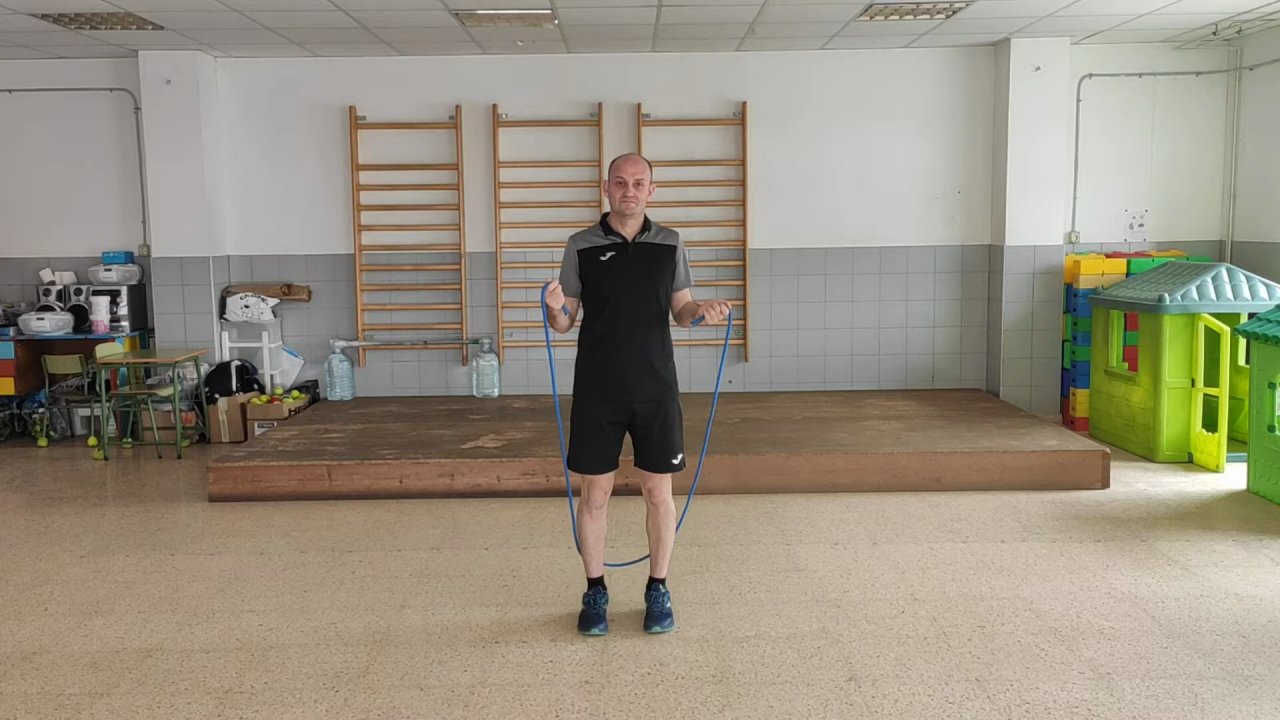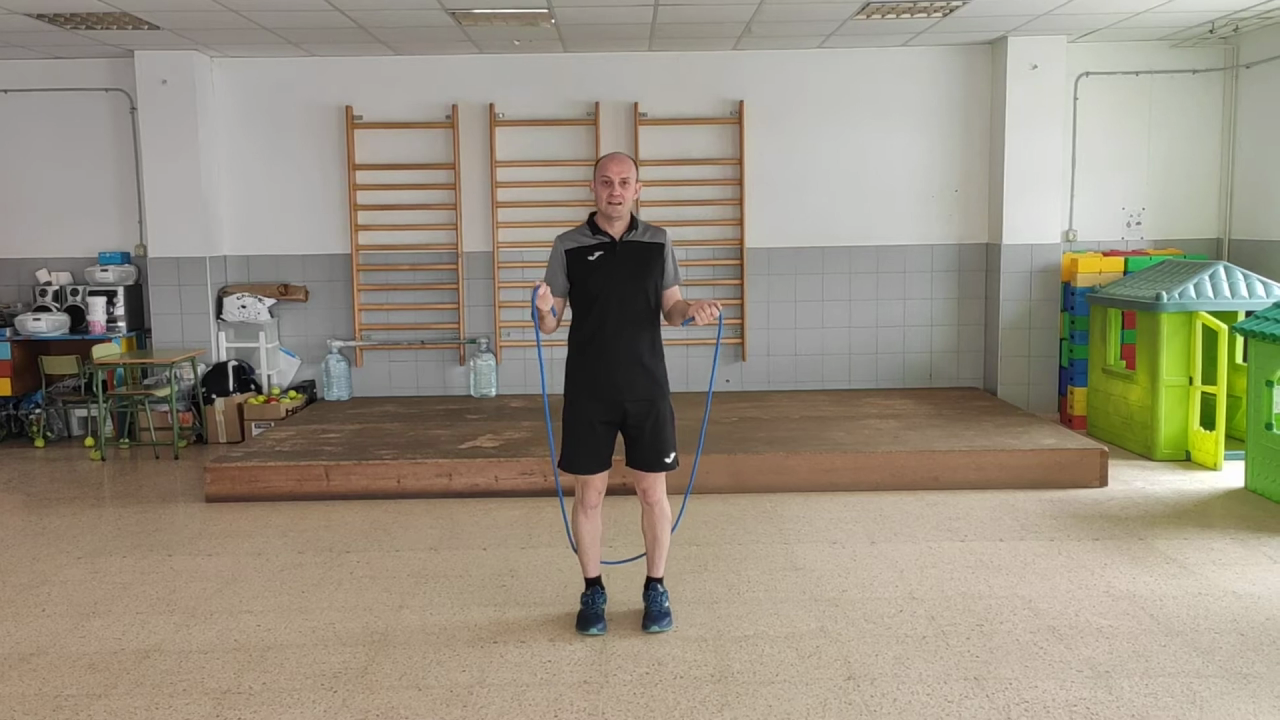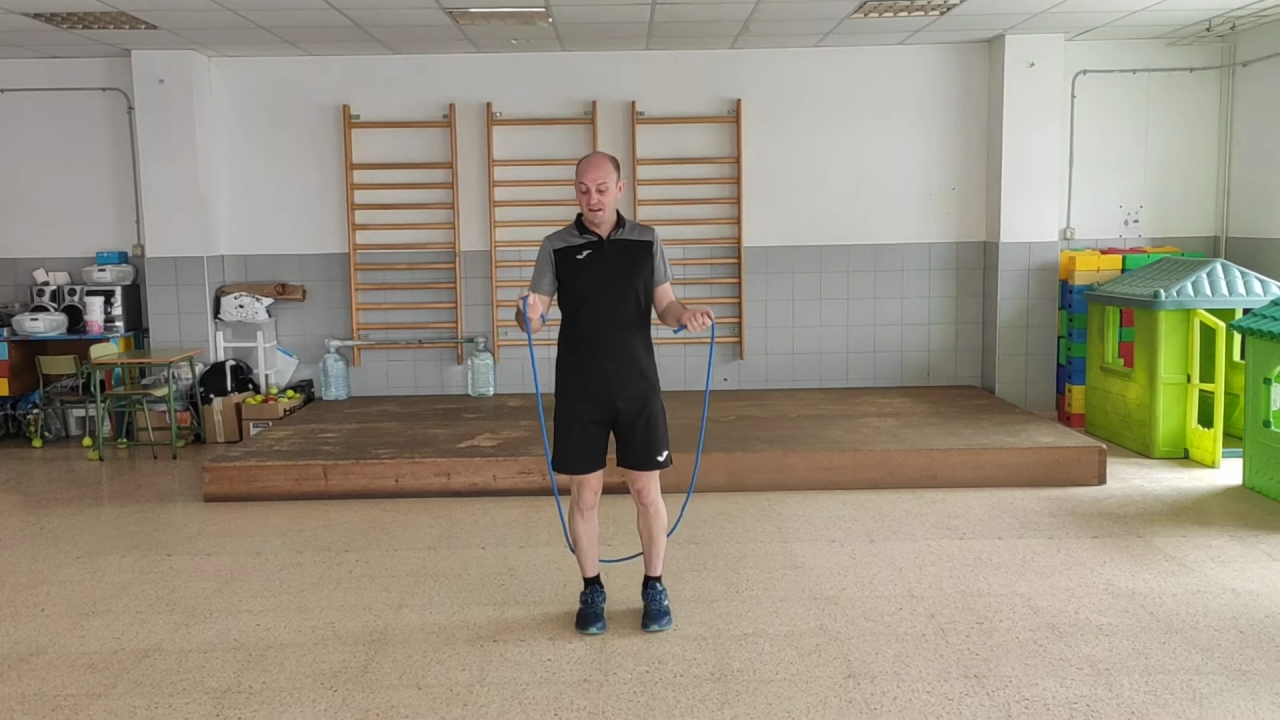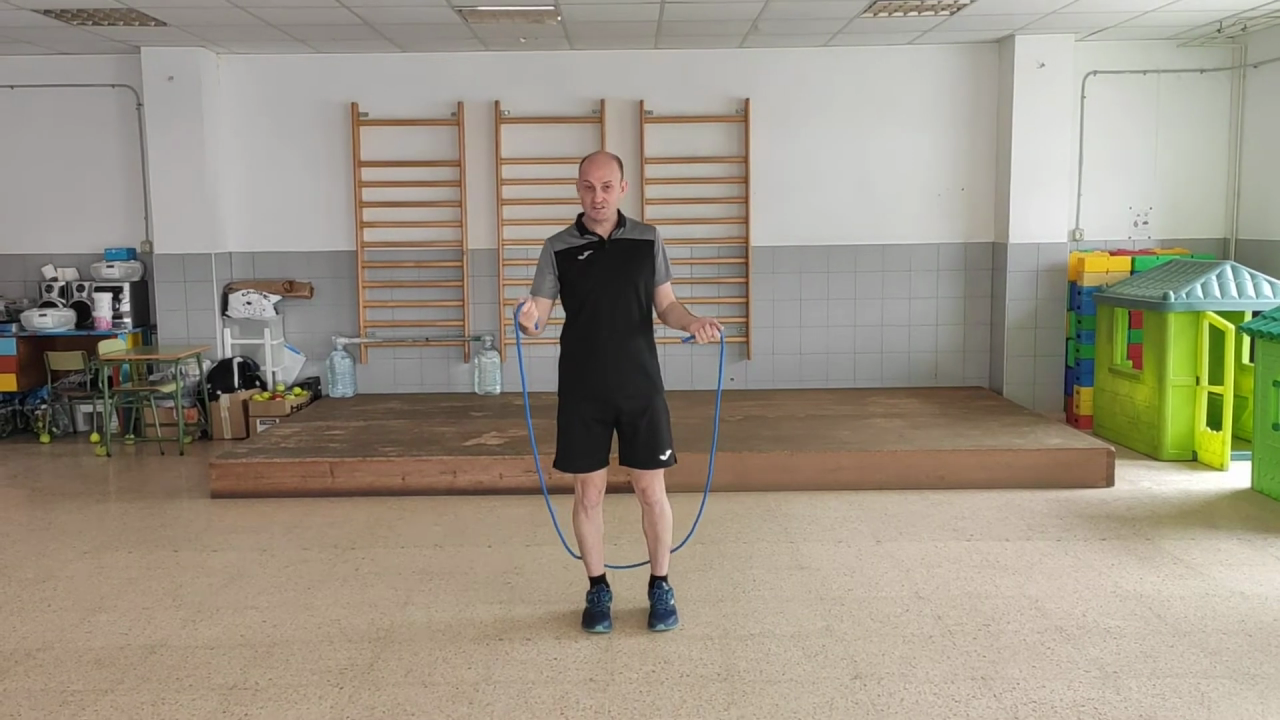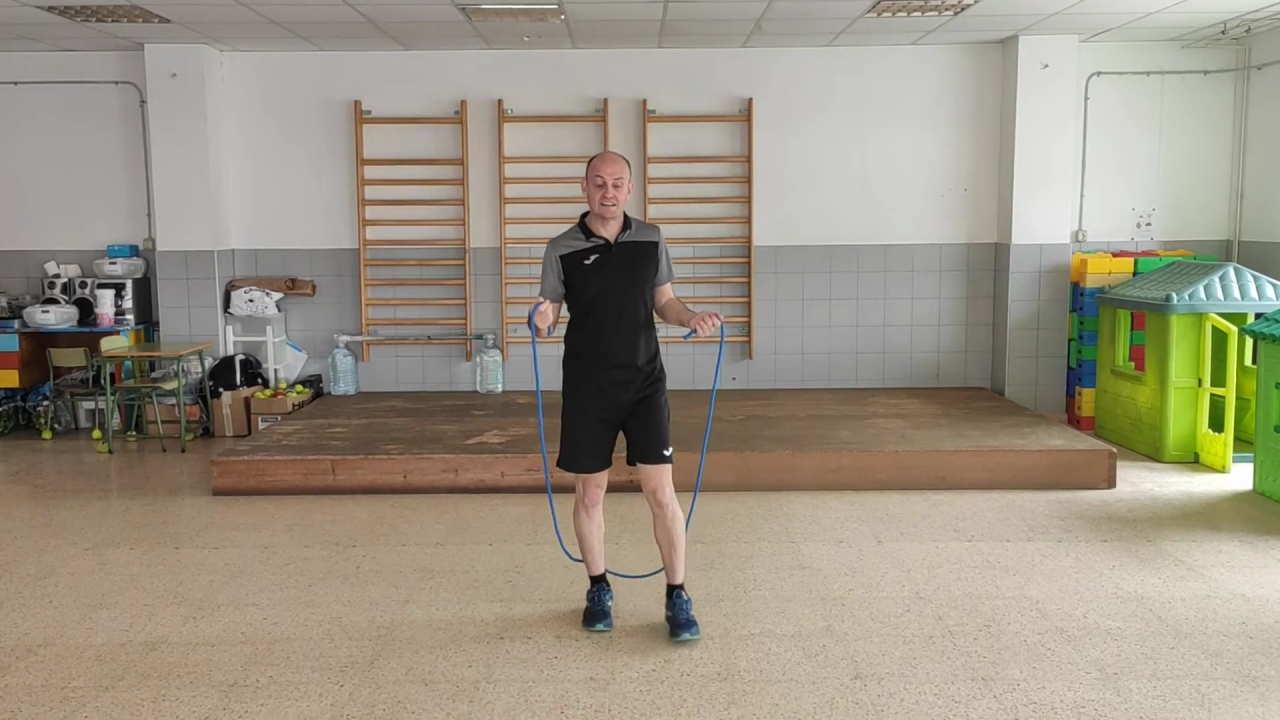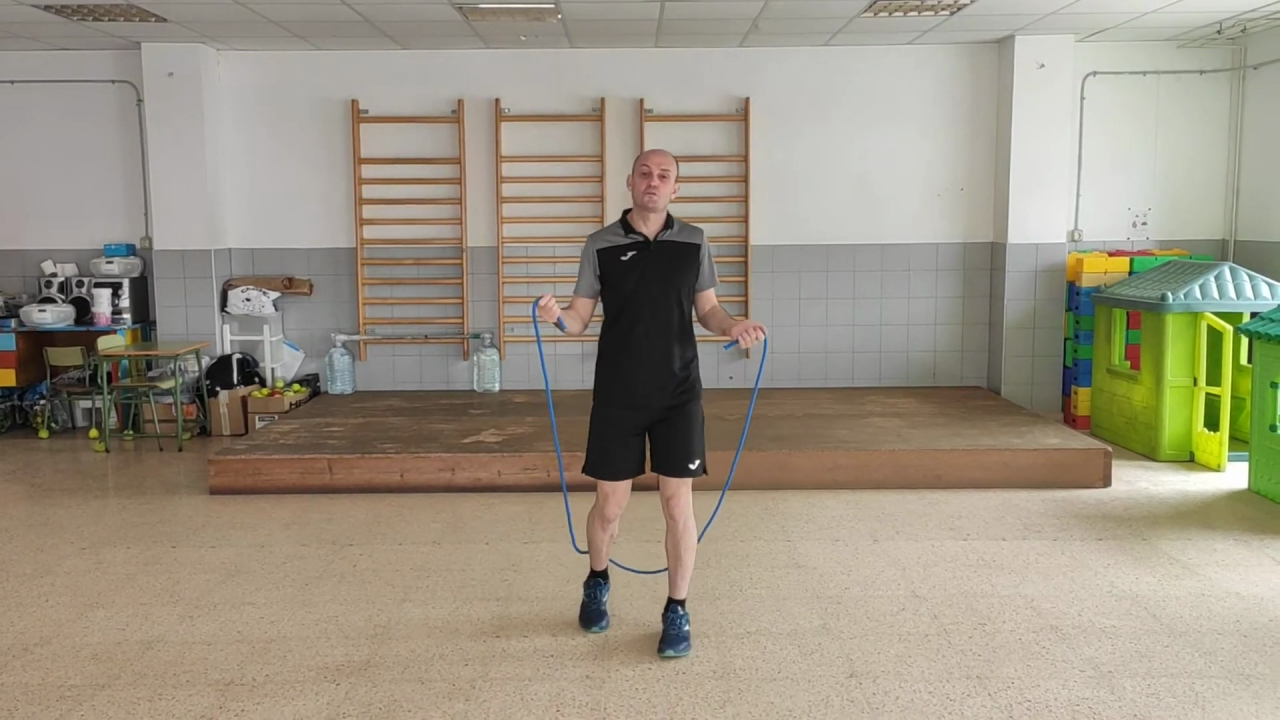
dt=0.5s
person 1, frame 1
left shoulder: (670, 244)
right shoulder: (581, 246)
left elbow: (681, 310)
right elbow: (565, 322)
left wrist: (703, 309)
right wrist: (555, 307)
left hip: (656, 390)
right hip: (597, 392)
left knee: (659, 492)
right knee: (594, 493)
left ankle: (658, 589)
right ankle: (595, 592)
person 1, frame 2
left shoulder: (658, 241)
right shoulder: (568, 246)
left elbow: (669, 309)
right elbow: (550, 323)
left wrist: (692, 309)
right wrist: (543, 309)
left hip: (647, 389)
right hip: (588, 392)
left knee: (653, 491)
right knee: (589, 494)
left ankle: (656, 588)
right ankle: (593, 591)
person 1, frame 3
left shoulder: (647, 240)
right shoulder: (556, 247)
left elbow: (664, 306)
right elbow: (535, 318)
left wrist: (686, 314)
right wrist: (527, 313)
left hip: (637, 389)
right hip: (580, 392)
left knee: (647, 490)
right knee: (584, 494)
left ankle: (654, 587)
right ankle: (592, 590)
person 1, frame 4
left shoulder: (648, 239)
right shoulder: (558, 248)
left elbow: (665, 305)
right elbow: (539, 317)
left wrist: (693, 322)
right wrist: (527, 320)
left hip: (641, 387)
right hip: (582, 391)
left knee: (651, 490)
right knee: (588, 493)
left ankle: (660, 586)
right ankle: (598, 590)
person 1, frame 5
left shoulder: (651, 239)
right shoulder: (562, 250)
left elbow: (663, 301)
right elbow: (548, 318)
left wrist: (692, 317)
right wrist: (541, 323)
left hip: (644, 384)
right hip: (587, 390)
left knee: (660, 490)
right knee: (589, 493)
left ankle: (677, 597)
right ankle: (598, 589)
person 1, frame 6
left shoulder: (694, 242)
right shoulder: (601, 245)
left elbow: (707, 309)
right elbow: (580, 318)
left wrist: (733, 325)
right wrist: (555, 315)
left hip: (679, 393)
right hip: (617, 395)
left knee: (678, 503)
right knee: (610, 503)
left ankle: (676, 610)
right ankle: (597, 580)
